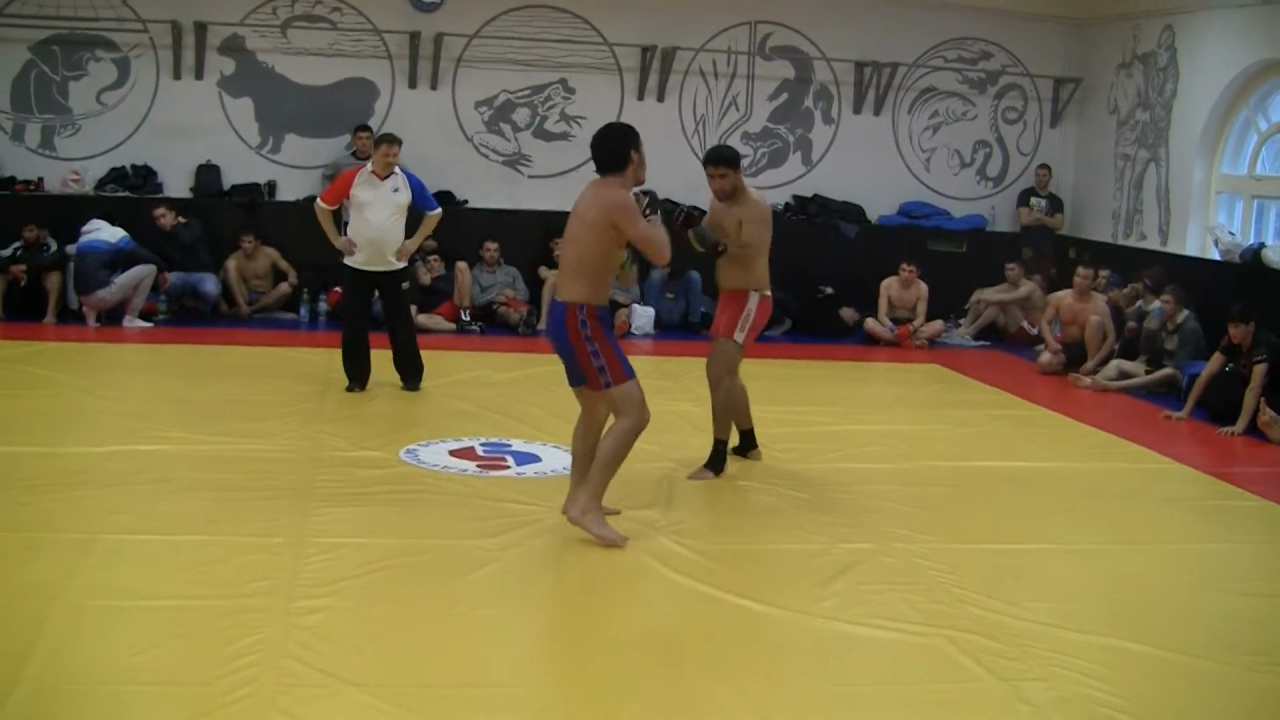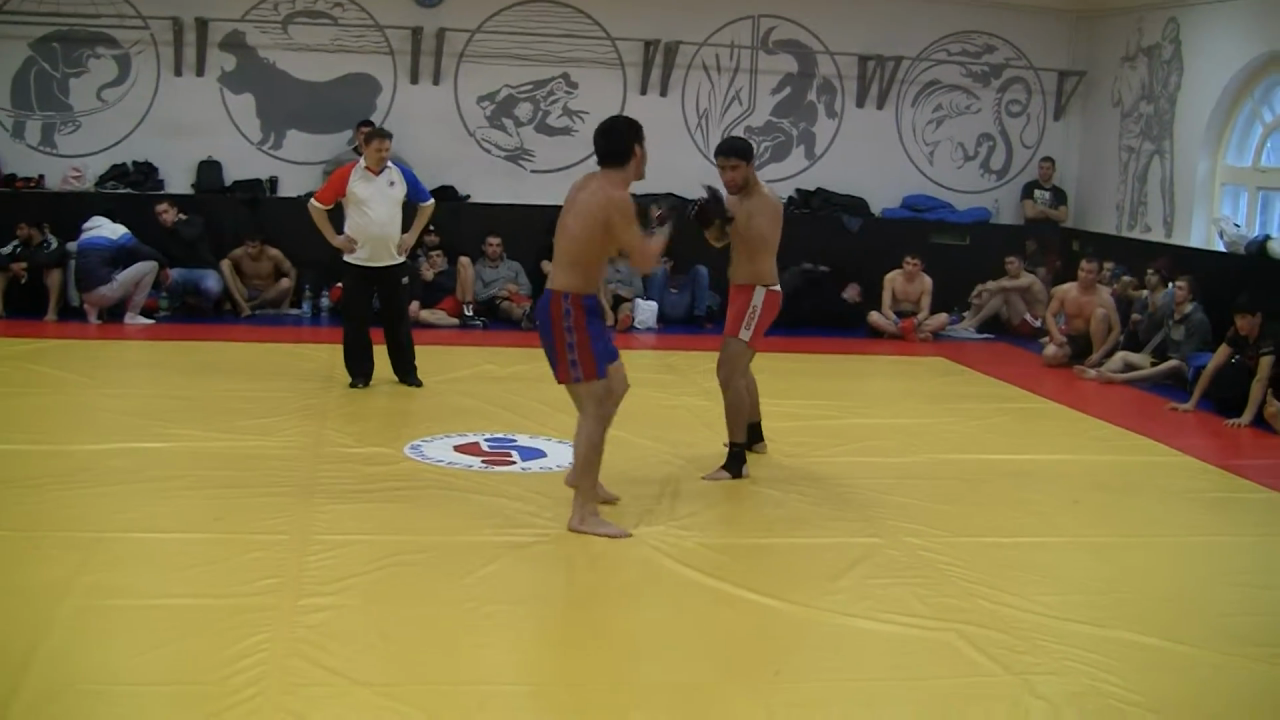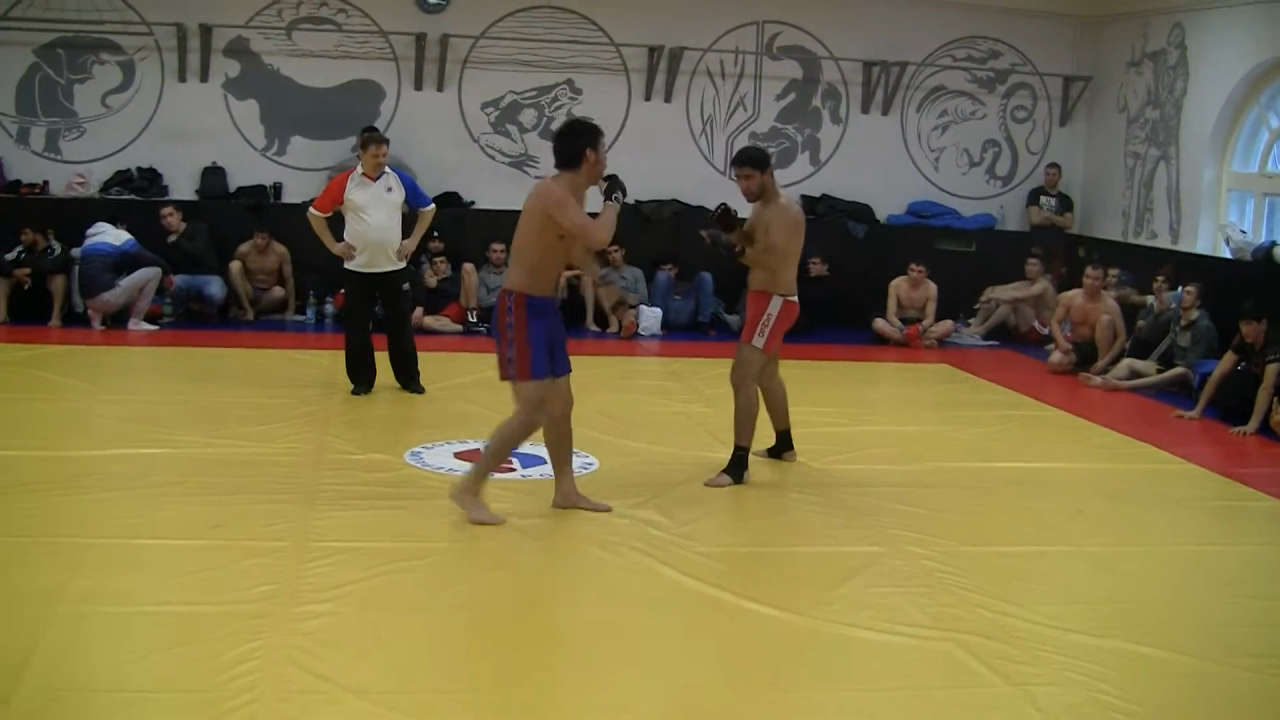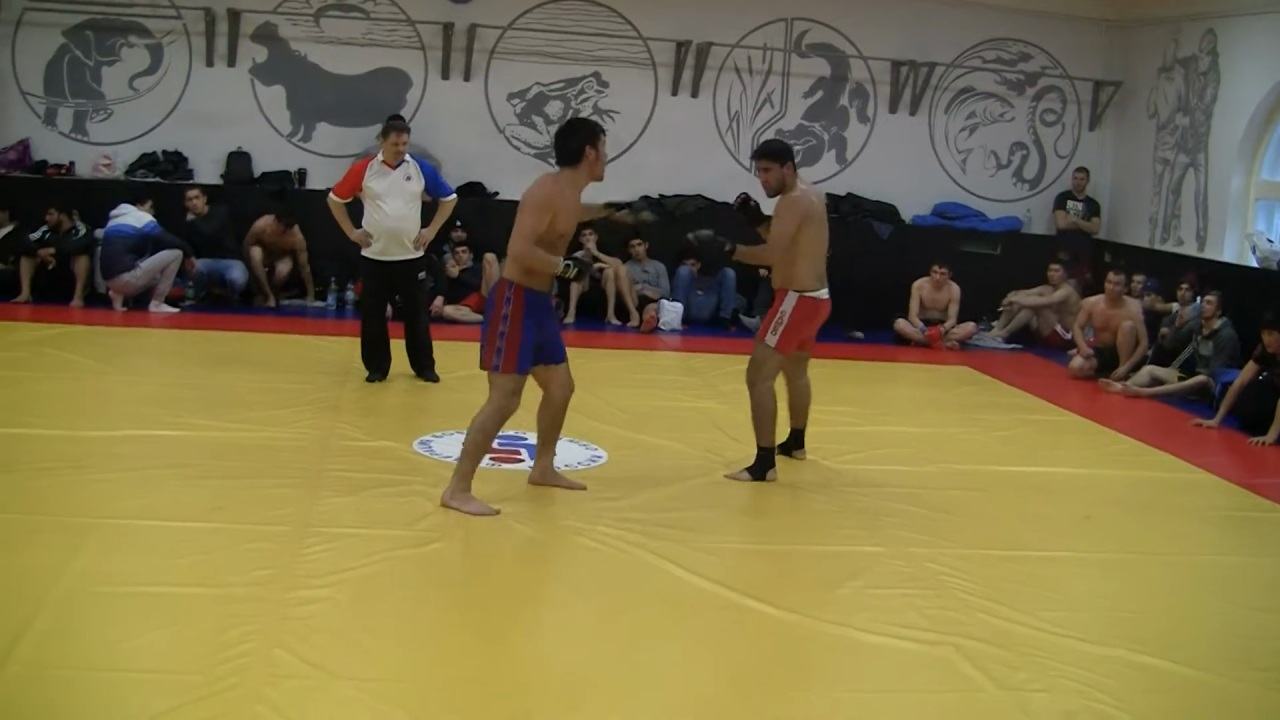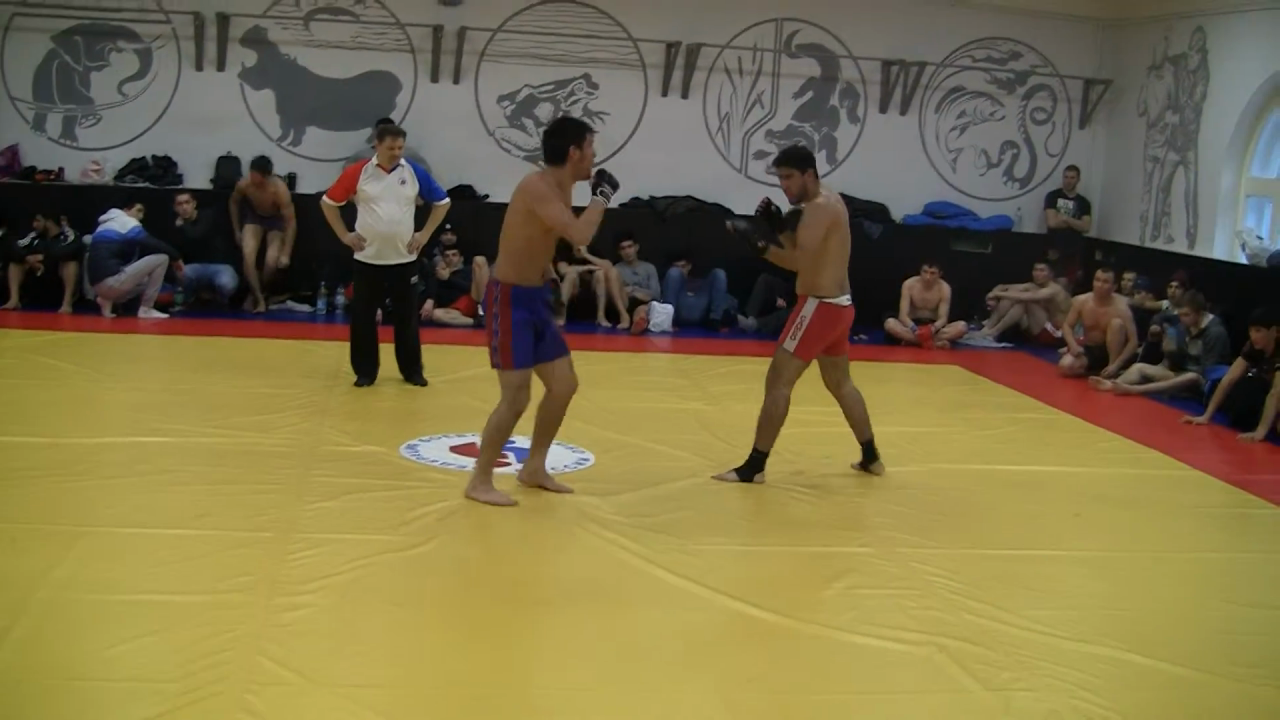
dt=0.4s
person 1, frame 1
left shoulder: (596, 191)
right shoulder: (617, 199)
right elbow: (661, 255)
right wrist: (654, 219)
left hip: (570, 313)
right hip: (580, 319)
left knee: (595, 409)
right knee: (634, 413)
left ankle: (579, 496)
right ankle: (586, 506)
person 1, frame 2
left shoulder: (589, 184)
right shoulder: (615, 198)
right elbow: (645, 261)
right wrist: (661, 231)
left hip: (580, 303)
right hip: (568, 309)
left knee: (615, 387)
right knee: (595, 407)
left ankle: (582, 477)
right ankle: (583, 513)
person 1, frame 3
left shoulder: (570, 194)
right shoulder: (555, 195)
left elbow: (577, 250)
right elbow: (598, 238)
right wrist: (614, 199)
left hip: (546, 307)
right hip: (521, 309)
left knee: (561, 403)
right knee: (531, 411)
left ankle: (566, 489)
right ankle: (469, 489)
person 1, frame 4
left shoulder: (567, 190)
right shoulder: (550, 191)
right elbow: (518, 251)
left wrist: (614, 212)
right wrist: (565, 266)
left hip: (539, 300)
right hip: (514, 301)
left knee: (560, 388)
right knee: (504, 400)
left ankle: (543, 467)
right ankle: (458, 489)
person 1, frame 5
left shoulder: (562, 187)
right shoulder: (536, 187)
right elbow: (580, 235)
right wrist: (602, 196)
left hip: (536, 297)
right hip: (509, 299)
left knee: (565, 384)
right knee: (515, 398)
left ankle: (534, 467)
right ankle: (480, 481)
person 2, frame 1
left shoulder: (755, 207)
right shoulder: (719, 203)
left elbow: (750, 256)
right elbow: (703, 242)
left wrist: (718, 248)
right wrist: (691, 225)
left hip: (750, 299)
right hip: (730, 297)
left knee: (718, 372)
right knee: (725, 373)
left ankle: (717, 458)
right ankle: (748, 443)
person 2, frame 2
left shoulder: (765, 201)
right shoulder: (733, 197)
left elbow: (757, 246)
right elbow: (718, 240)
left wrist: (726, 218)
right wrist: (707, 221)
left hip: (758, 294)
right hip: (743, 291)
left knee: (729, 372)
right knee: (739, 368)
left ankle: (737, 461)
right ankle: (754, 436)
person 2, frame 3
left shoulder: (783, 211)
right shoulder: (762, 206)
left elbow: (772, 261)
right elbow: (750, 243)
left wrist: (732, 245)
right wrist: (732, 228)
left hip: (774, 302)
right hip: (764, 299)
left knee: (742, 376)
right knee: (766, 374)
left ankle: (738, 466)
right ankle: (784, 445)
person 2, frame 4
left shoulder: (793, 201)
right shoulder: (812, 195)
left elbow: (771, 254)
left wrist: (724, 247)
left hip: (798, 300)
right hip: (815, 298)
left knee: (759, 376)
right knee: (796, 372)
left ankle: (764, 464)
right ankle: (795, 442)
person 2, frame 5
left shoulder: (818, 209)
right shoulder: (830, 202)
left elbow: (799, 262)
left wrist: (758, 243)
right wrist: (779, 228)
left hip: (820, 306)
right hip: (838, 304)
left knee: (777, 383)
right knee: (840, 383)
left ankle: (754, 466)
right ankle: (871, 456)
person 3, frame 1
left shoulder: (408, 181)
right shoulder: (352, 178)
left elbow: (434, 212)
right elbow: (322, 205)
left wrist: (415, 242)
right wrist: (336, 239)
left hip: (394, 266)
right hip: (357, 265)
left knee: (401, 323)
right knee: (354, 324)
left ankle: (411, 376)
right ankle: (357, 377)
person 3, frame 2
left shoulder: (402, 175)
right shoulder: (346, 175)
left elbow: (427, 203)
right elbow: (316, 205)
left wrist: (413, 235)
right wrist: (333, 238)
left hip: (393, 261)
right hip: (357, 262)
left knee: (398, 319)
right knee: (356, 320)
left ankle: (407, 372)
right ankle: (360, 374)
person 3, frame 3
left shoulder: (400, 180)
right shoulder: (344, 182)
left elbow: (428, 208)
right elbow: (315, 213)
left wrist: (414, 240)
right wrist: (333, 245)
left hip: (394, 267)
right hip: (358, 268)
left knee: (400, 324)
right knee: (357, 326)
left ankle: (409, 378)
right ankle: (362, 380)
person 3, frame 4
left shoulder: (421, 169)
right shoulder: (364, 169)
left elbow: (449, 198)
right elbow: (335, 199)
left wrist: (432, 230)
right wrist: (351, 232)
left hip: (411, 256)
right hip: (375, 256)
left knee: (417, 313)
right knee: (373, 314)
left ankle: (424, 367)
right ankle: (376, 367)
person 3, frame 5
left shoulder: (414, 173)
right shoulder: (358, 172)
left elbow: (442, 202)
right elbow: (329, 201)
left wrist: (425, 234)
right wrist: (344, 235)
left hip: (404, 259)
right hip: (367, 259)
left knee: (407, 317)
right knee: (363, 317)
left ankle: (412, 371)
right ankle: (365, 371)
